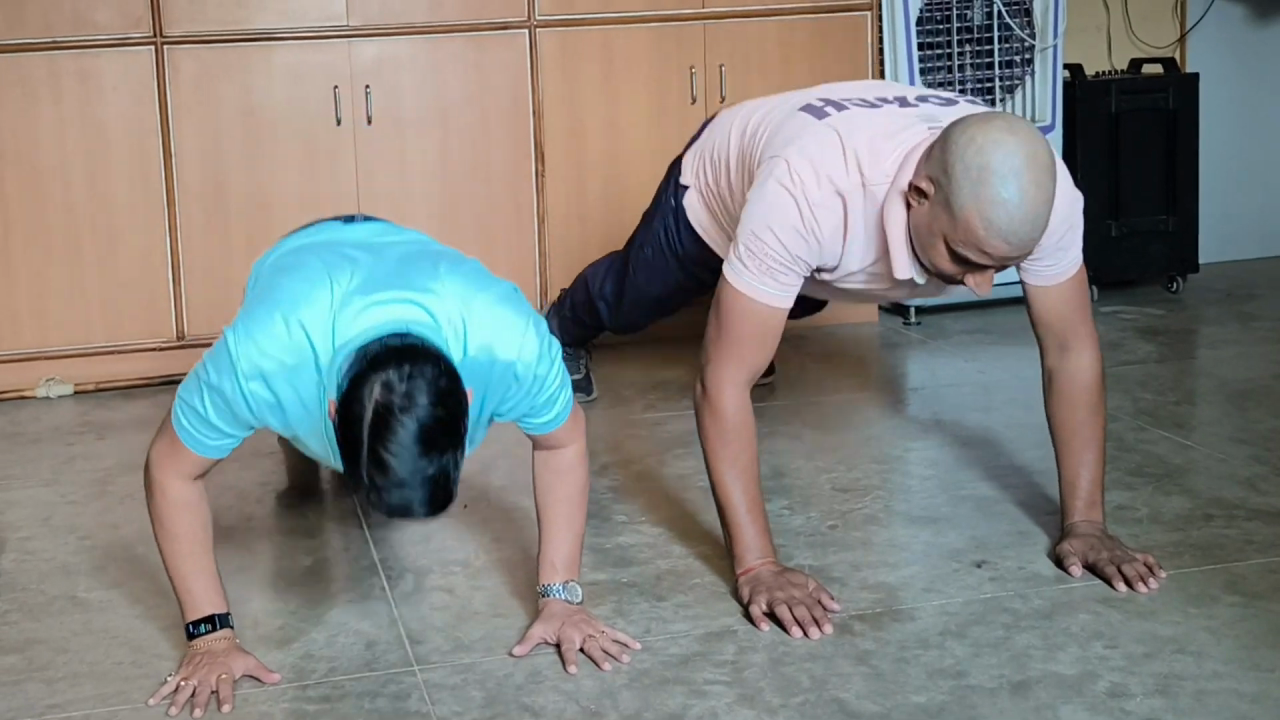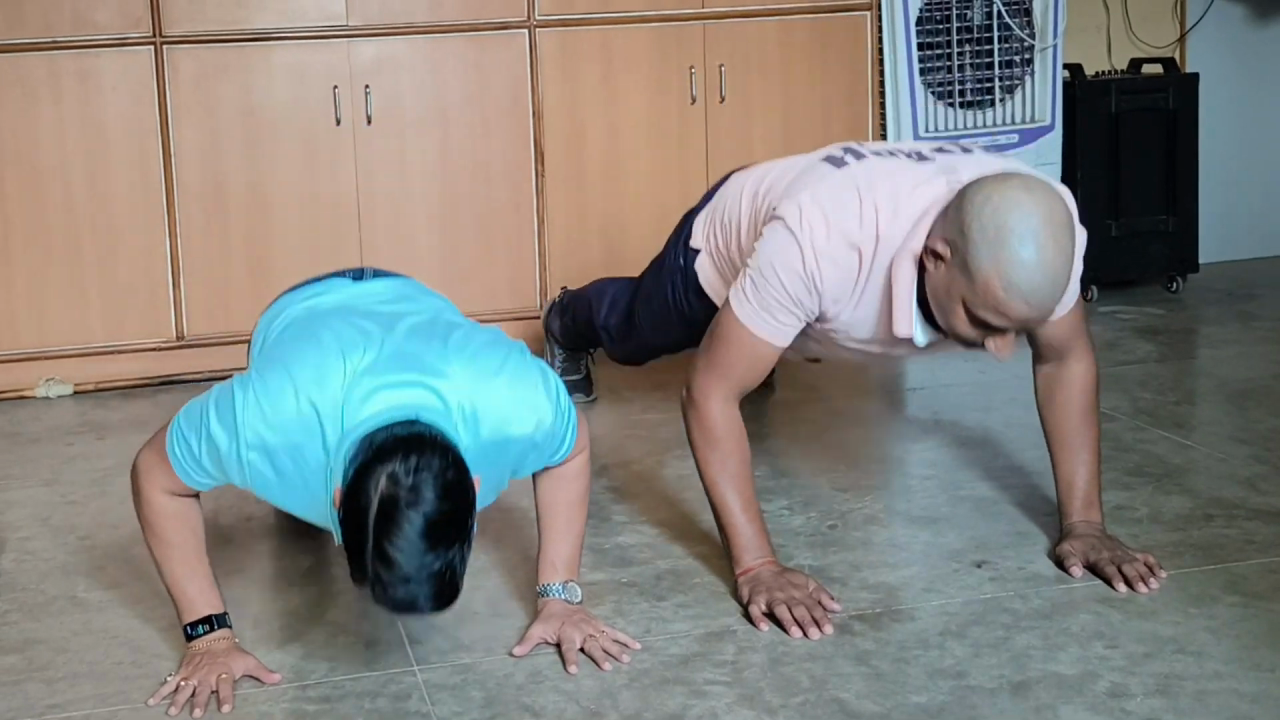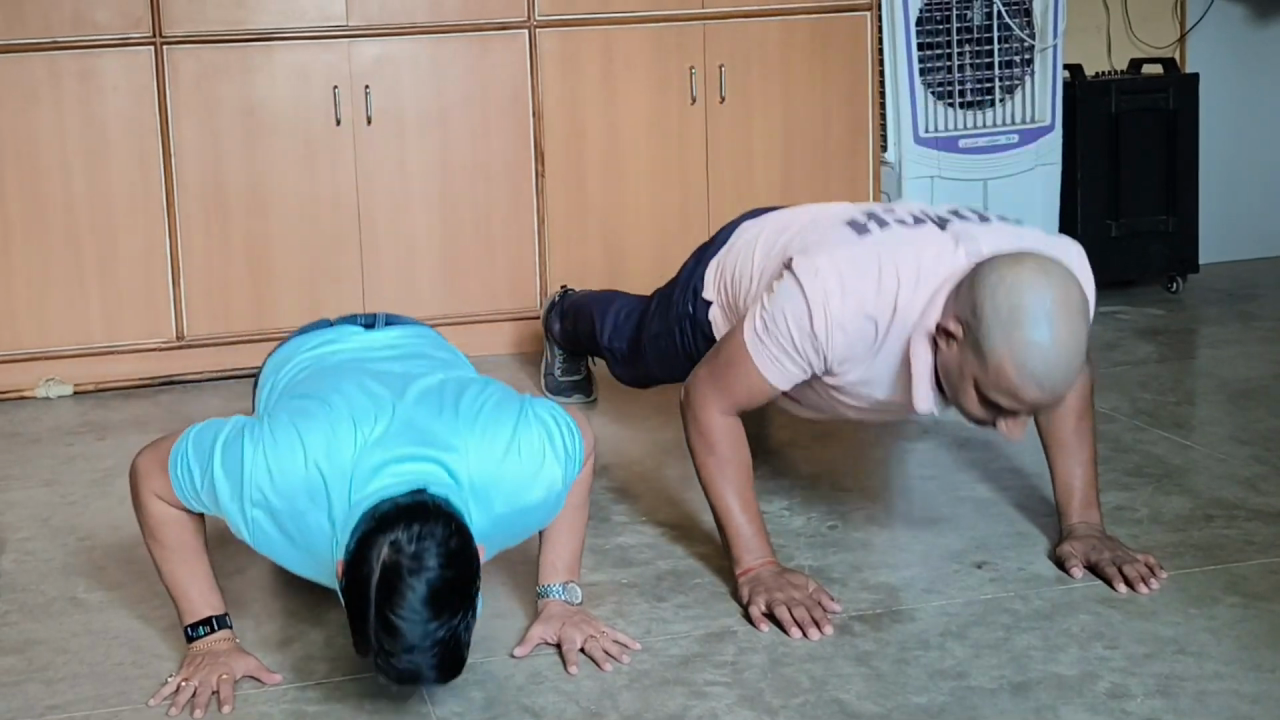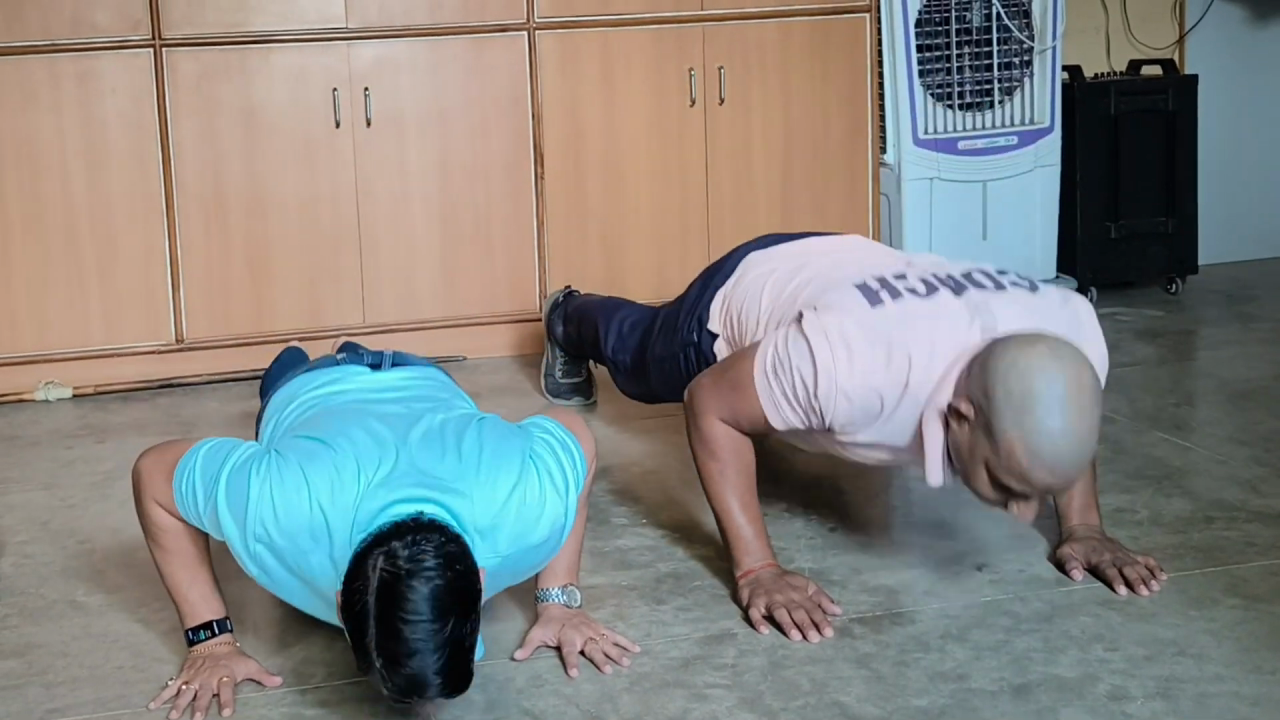
dt=0.1s
person 1, frame 1
left shoulder: (1041, 186)
right shoulder: (811, 189)
left elbow: (1071, 347)
right elbow: (724, 383)
left wrist: (1084, 522)
right wrist: (756, 566)
right hip: (719, 186)
left knee: (781, 304)
right knee: (630, 299)
left ankle: (742, 322)
right ankle: (566, 331)
person 1, frame 2
left shoulder: (1050, 225)
right shoulder: (824, 239)
left elbow: (1071, 357)
right elbow: (710, 396)
left wrist: (1082, 517)
right wrist: (752, 562)
right hip: (733, 233)
right knee: (632, 327)
left ankle: (759, 339)
right ankle: (568, 320)
person 1, frame 3
left shoulder: (1060, 276)
right shoulder: (837, 299)
left elbow: (1069, 384)
right elbow: (706, 406)
left wrist: (1083, 523)
right wrist: (756, 567)
right hip: (737, 277)
right knee: (637, 351)
right ankle: (568, 320)
person 1, frame 4
left shoulder: (1077, 338)
right shoulder: (852, 372)
right elbow: (703, 405)
left wrist: (1082, 527)
right wrist: (755, 568)
left hip: (849, 265)
right hip: (749, 292)
right knee: (639, 357)
right ankle: (570, 320)
person 2, frame 1
left shoulder: (511, 341)
right shoulder: (260, 355)
left elbow: (564, 441)
right elbow: (170, 470)
left wrist: (561, 595)
right wrist: (210, 631)
right ankle: (294, 427)
person 2, frame 2
left shoulder: (517, 410)
right shoulder: (268, 427)
left elbow: (570, 450)
right elbow: (153, 478)
left wrist: (560, 592)
right wrist: (207, 627)
right hip: (305, 313)
person 2, frame 3
left shoulder: (525, 466)
right shoulder: (273, 478)
left elbow: (580, 444)
right elbow: (149, 478)
left wrist: (560, 594)
right wrist: (209, 631)
left hip: (421, 354)
right hip: (307, 360)
person 2, frame 4
left shoulder: (526, 511)
right shoulder: (279, 521)
left elbow: (575, 431)
right elbow: (150, 475)
left wrist: (559, 598)
right wrist: (210, 636)
left hip: (428, 396)
right hip: (312, 409)
left ankle: (356, 365)
right ankle: (296, 370)
